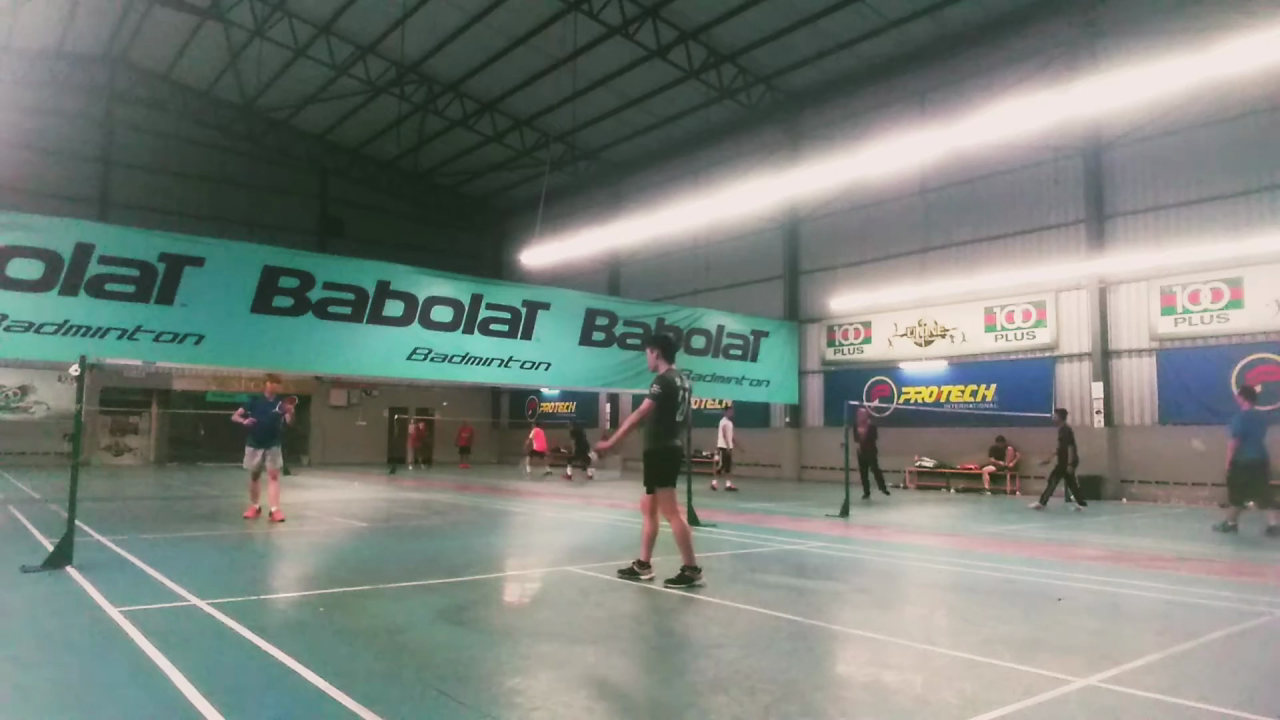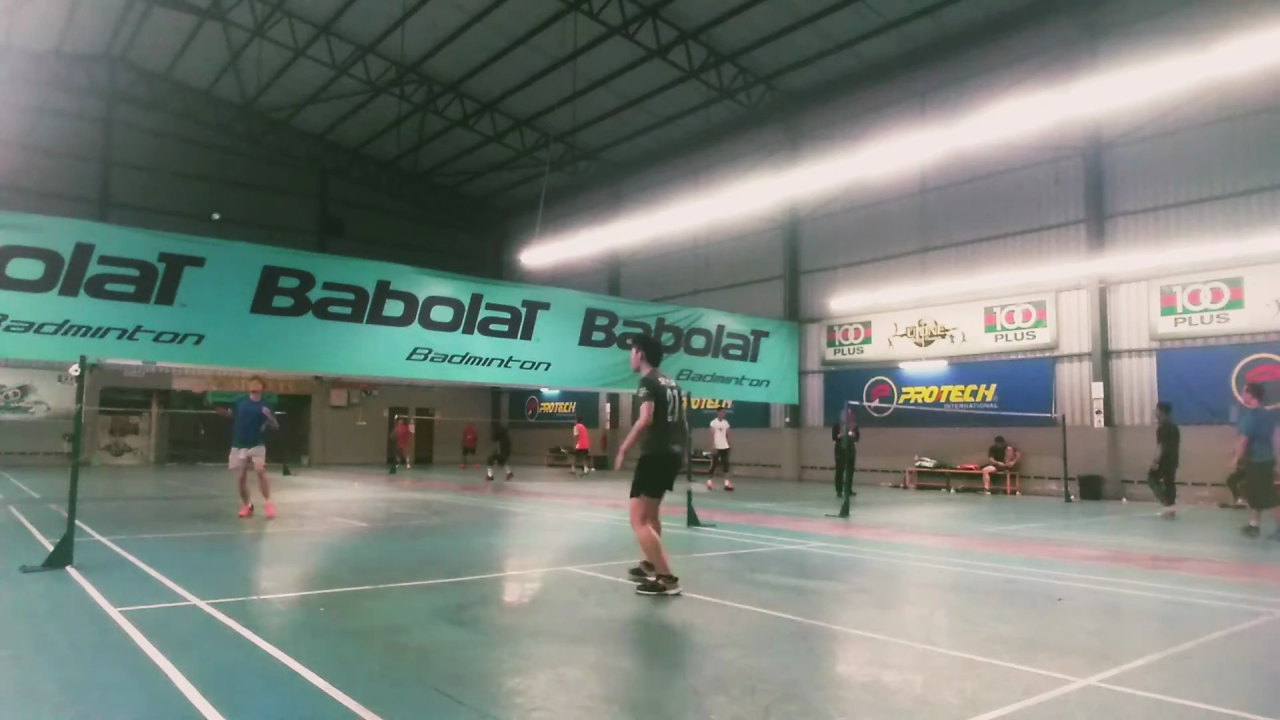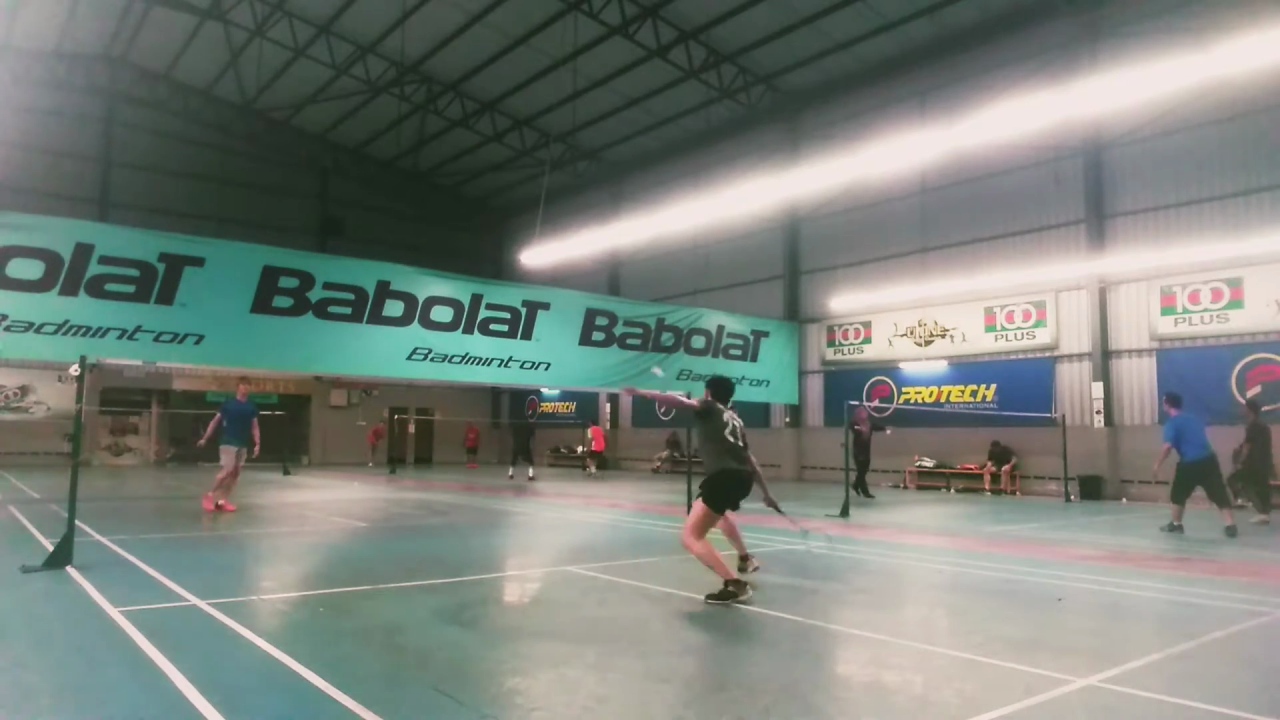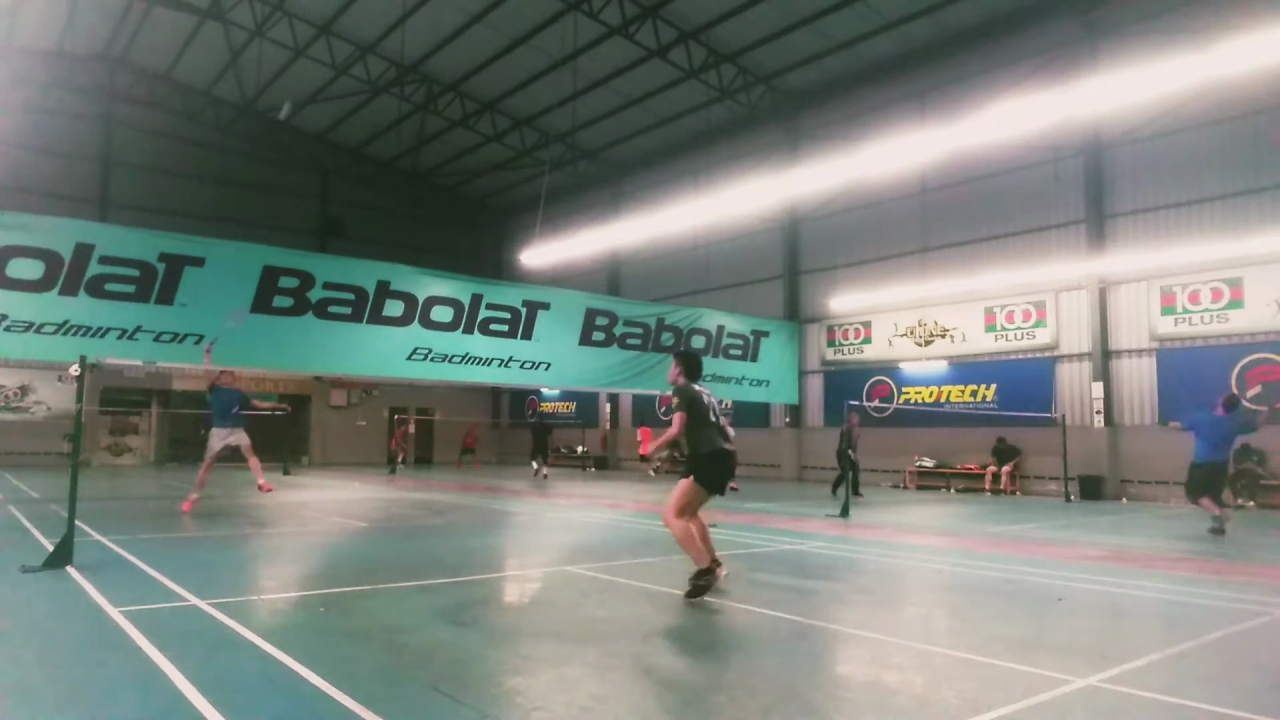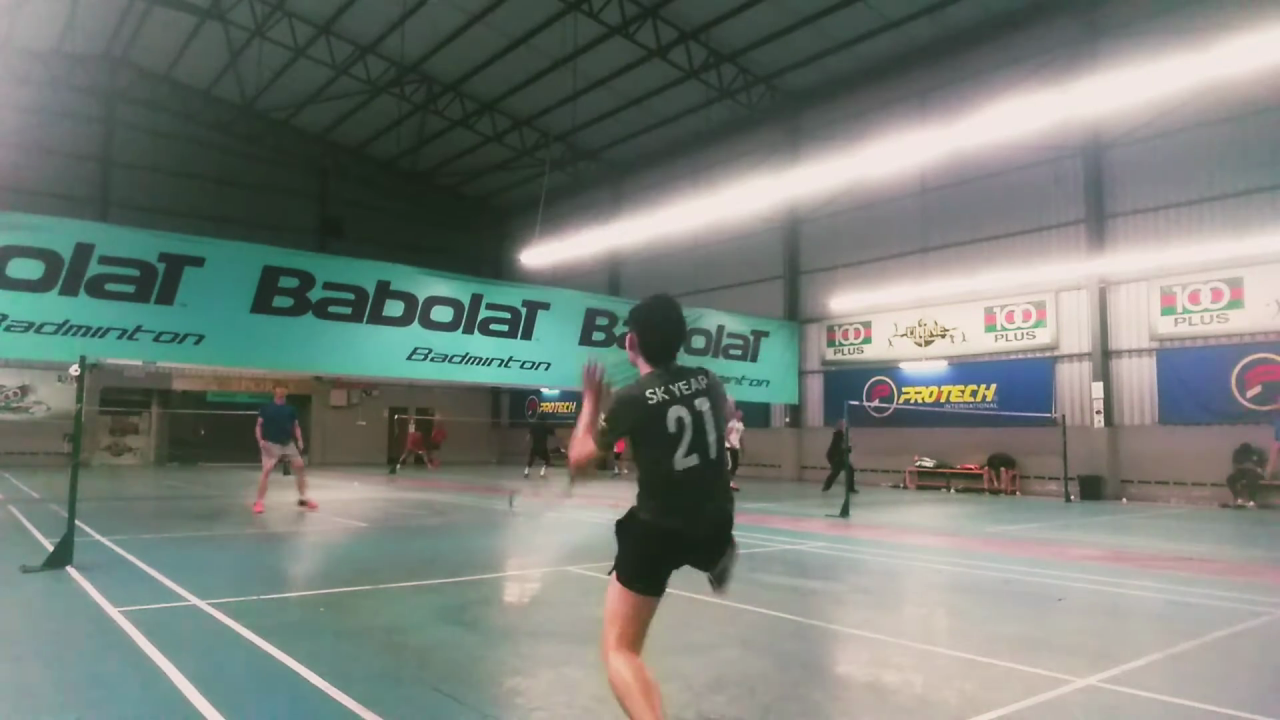
dt=1s
person 1, frame 1
left shoulder: (663, 381)
right shoulder: (683, 381)
left elbow: (639, 415)
left wrist: (612, 441)
left hip: (660, 452)
right hip: (671, 450)
left knee: (671, 512)
right knee: (648, 508)
left ankle: (691, 570)
right ankle: (643, 565)
person 1, frame 2
left shoulder: (648, 382)
right shoulder: (669, 383)
left elbow: (644, 420)
right elbow: (681, 423)
left wrist: (623, 450)
right wrist: (678, 450)
left hip: (655, 456)
right hip: (671, 455)
left knee: (638, 521)
right knee: (650, 514)
left ankle: (666, 579)
right ankle: (651, 566)
person 1, frame 3
left shoulder: (708, 407)
right shoulder: (735, 419)
left elbow: (681, 401)
right elbow: (750, 460)
left wrist: (644, 393)
right wrist: (766, 492)
left hip: (723, 477)
right hip: (743, 477)
left knee: (691, 538)
right knee: (720, 514)
left ankle: (733, 584)
right ankle: (745, 558)
person 1, frame 4
left shoulder: (682, 390)
right shoulder: (704, 394)
left elbow: (677, 429)
right elbow: (726, 433)
left wrist: (654, 447)
left hip: (709, 458)
right hip: (723, 456)
left knee: (672, 514)
right knee: (688, 513)
left ankle: (705, 570)
right ankle: (712, 564)
person 1, frame 5
left shoulder: (630, 399)
right shoulder: (705, 381)
left elbow: (579, 460)
right elbow: (725, 412)
left wrist: (590, 404)
left hip: (657, 529)
right hip: (714, 522)
left knee: (619, 648)
right ankle: (721, 560)
